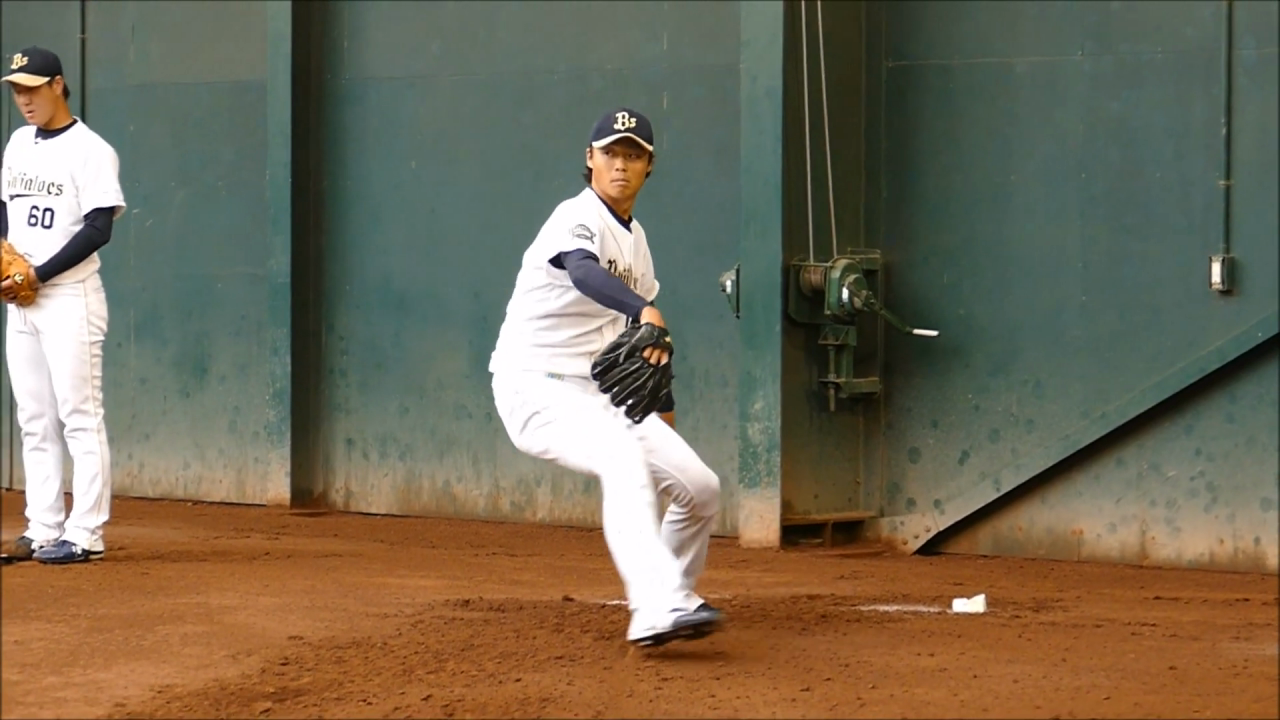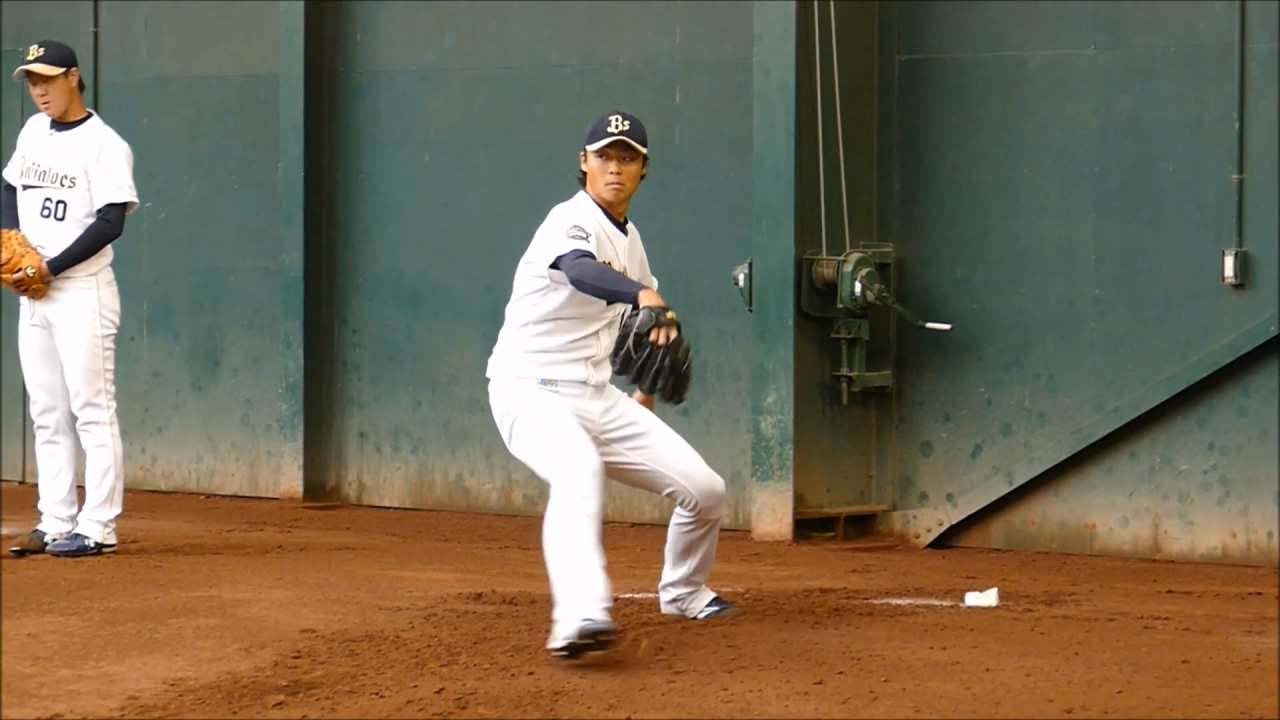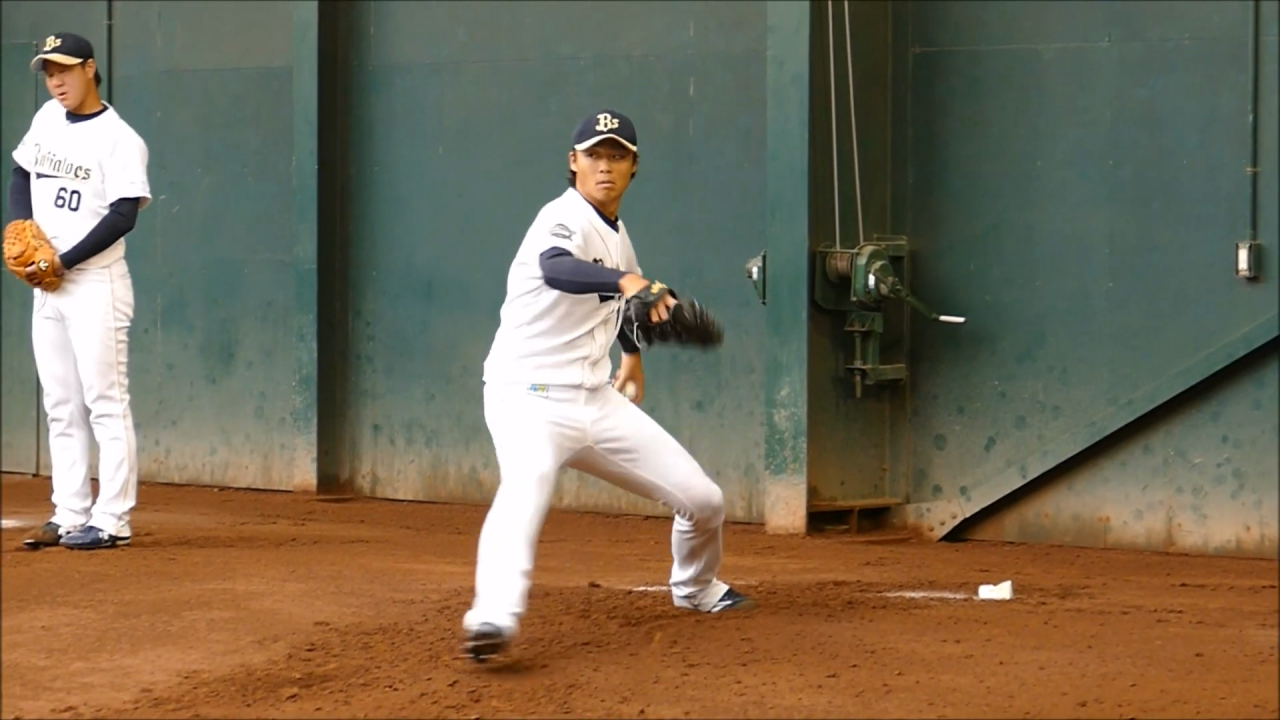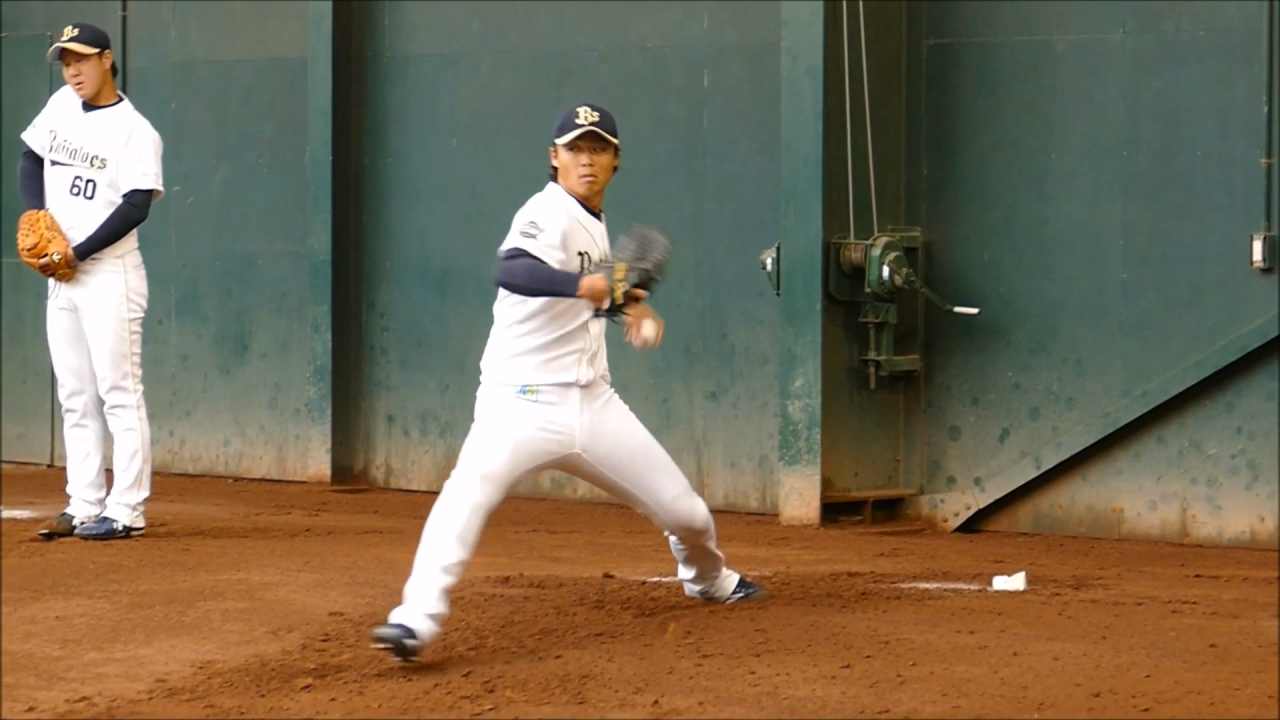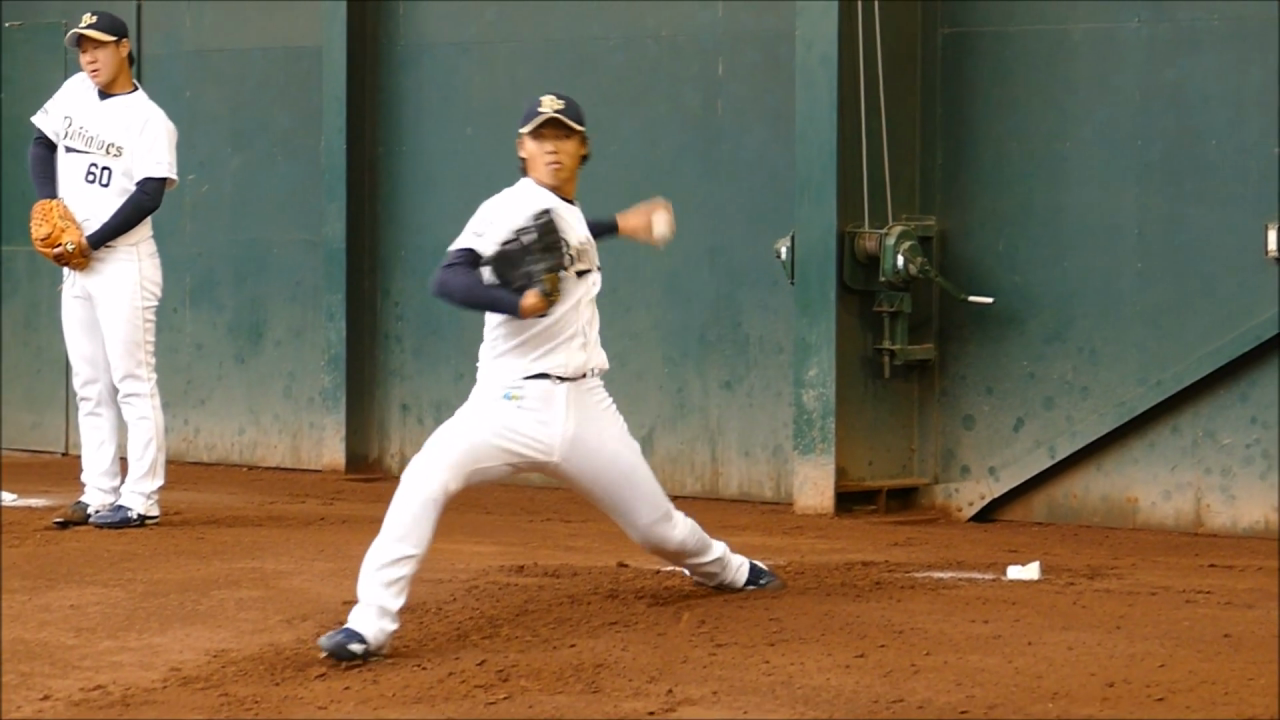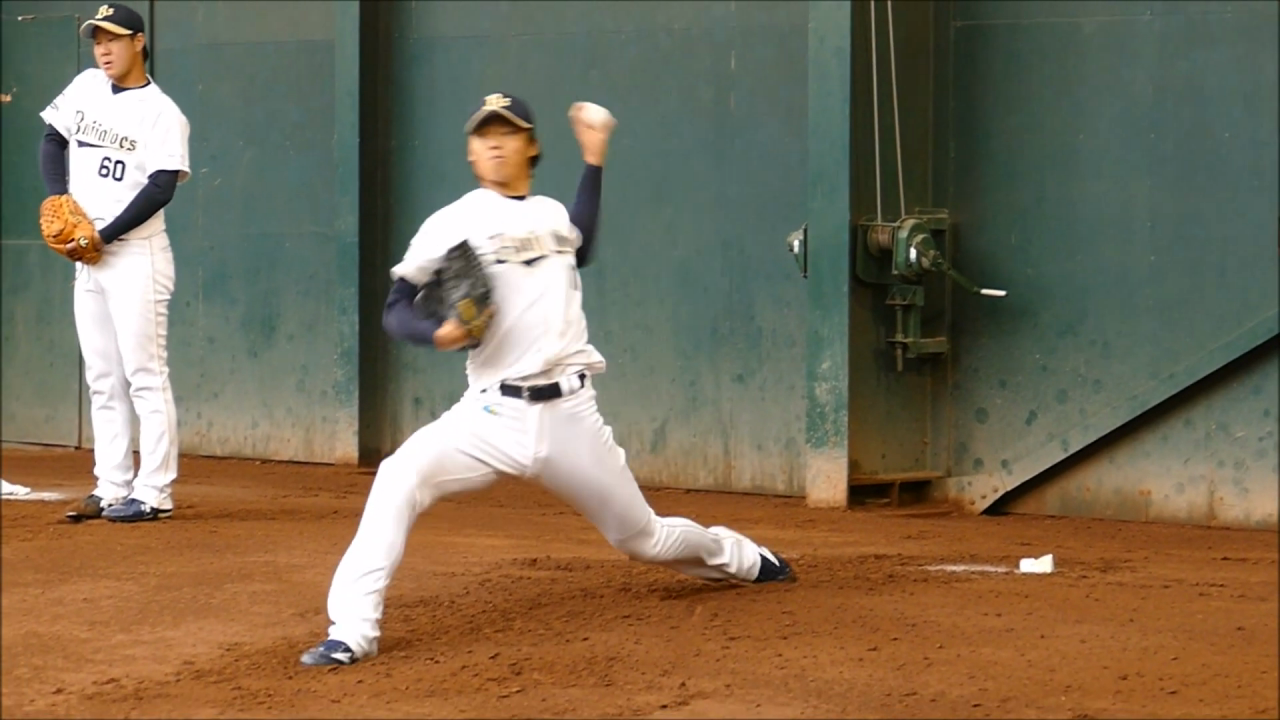
dt=0.2s
person 1, frame 1
left shoulder: (634, 237)
right shoulder: (575, 218)
left elbow: (642, 315)
right elbow: (584, 273)
left wrist: (663, 405)
right wrist: (644, 311)
left hip: (596, 392)
right hip: (532, 388)
left knee: (700, 486)
right knee: (627, 462)
left ankle: (672, 599)
right ankle: (653, 611)
person 1, frame 2
left shoulder: (628, 238)
right shoulder: (571, 220)
right elbow: (581, 272)
left wrist: (646, 388)
right wrist: (643, 293)
left hip: (601, 397)
right hip: (532, 392)
left knee: (707, 489)
right knee: (579, 473)
left ankle: (684, 592)
right ankle: (580, 617)
person 1, frame 3
left shoulder: (618, 231)
right shoulder: (563, 217)
right elbow: (555, 270)
left wrist: (628, 354)
right wrist: (623, 279)
left hip: (600, 401)
right hip: (530, 397)
left knee: (703, 498)
right knee: (529, 478)
left ankle: (698, 588)
right ankle: (493, 618)
person 1, frame 4
left shoulder: (593, 224)
right shoulder: (546, 212)
right elbow: (510, 272)
left wrist: (617, 300)
right wrist: (581, 286)
left hip: (593, 403)
right hip: (522, 400)
left knee: (685, 512)
right knee: (474, 484)
left ankle: (711, 579)
right ankle: (415, 619)
person 1, frame 5
left shoulder: (570, 216)
right shoulder: (510, 207)
right elbow: (451, 275)
left wrist: (614, 227)
right wrist: (515, 303)
left hip: (584, 403)
right hip: (510, 399)
left knee: (659, 528)
right knee: (427, 480)
left ankle: (726, 566)
right ankle: (369, 622)
person 1, frame 6
left shoulder: (552, 215)
right shoulder: (447, 224)
left elbow: (580, 247)
right elbow: (394, 312)
left wrist: (593, 161)
right wrist: (436, 332)
left hip: (565, 409)
right hip: (490, 410)
left knee: (643, 540)
right knee: (397, 482)
left ankle: (735, 553)
right ankle: (353, 631)
person 2, frame 1
left shoulder: (90, 150)
left elbow: (98, 228)
left hip: (69, 300)
left knee: (79, 418)
left ankle: (84, 535)
right ankle: (42, 530)
person 2, frame 2
left shoulder: (104, 144)
left elbow: (110, 223)
left wrist: (50, 268)
left hip: (82, 292)
left knee: (91, 410)
right knee: (47, 415)
left ankle: (97, 527)
right ankle: (55, 522)
person 2, frame 3
left shoulder: (119, 138)
right shoulder: (48, 118)
left elbow: (122, 216)
right elbow: (21, 176)
left wrist: (63, 261)
right wrist: (23, 228)
left hip: (95, 285)
right hip: (47, 288)
left knee: (105, 404)
right knee: (61, 408)
left ankle: (110, 520)
right ankle: (69, 516)
person 2, frame 4
left shoulder: (134, 130)
right shoulder: (62, 105)
left elbow: (135, 208)
right elbow: (31, 160)
left wrist: (76, 253)
right wrist: (35, 216)
left hip: (109, 275)
right hip: (60, 278)
left knee: (118, 395)
right knee: (75, 399)
left ankle: (125, 511)
right ankle: (83, 507)
person 2, frame 5
left shoulder: (149, 119)
right shoulder: (75, 91)
left elbow: (148, 196)
right elbow: (41, 144)
left wrist: (89, 242)
right wrist: (48, 204)
left hip: (123, 264)
right hip: (75, 267)
left knee: (132, 383)
right knee: (90, 387)
left ankle: (139, 499)
right ankle: (97, 495)
person 2, frame 6
left shoulder: (162, 112)
right shoulder: (86, 87)
left elbow: (160, 189)
right elbow: (52, 140)
left wrist: (103, 236)
right wrist: (58, 198)
left hip: (136, 258)
right hip: (88, 261)
left knee: (144, 377)
right knee: (103, 381)
left ankle: (152, 494)
right ankle: (111, 489)
